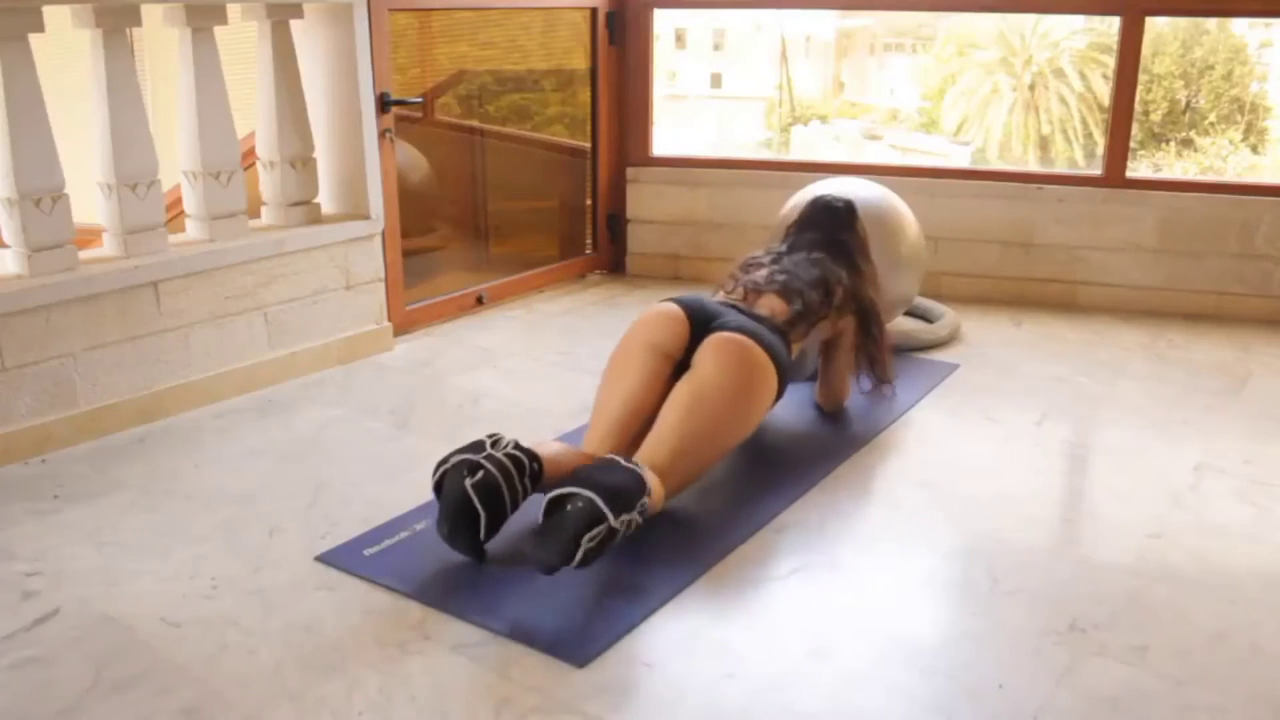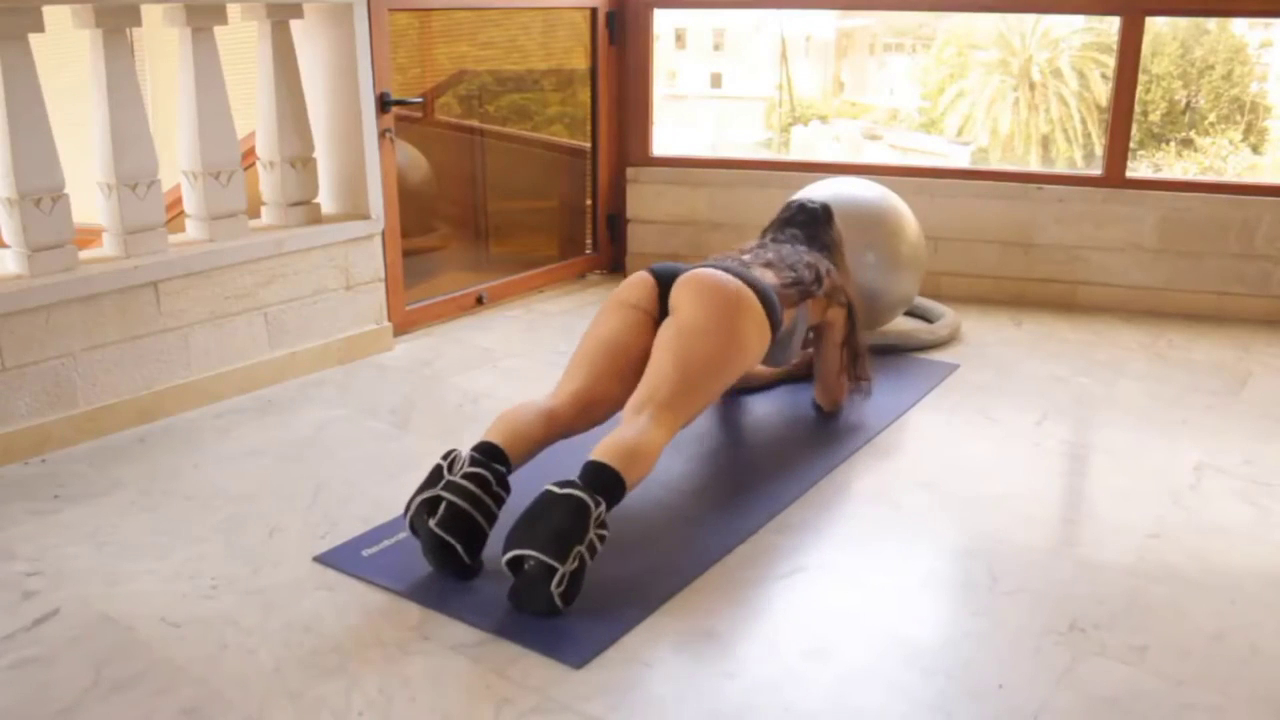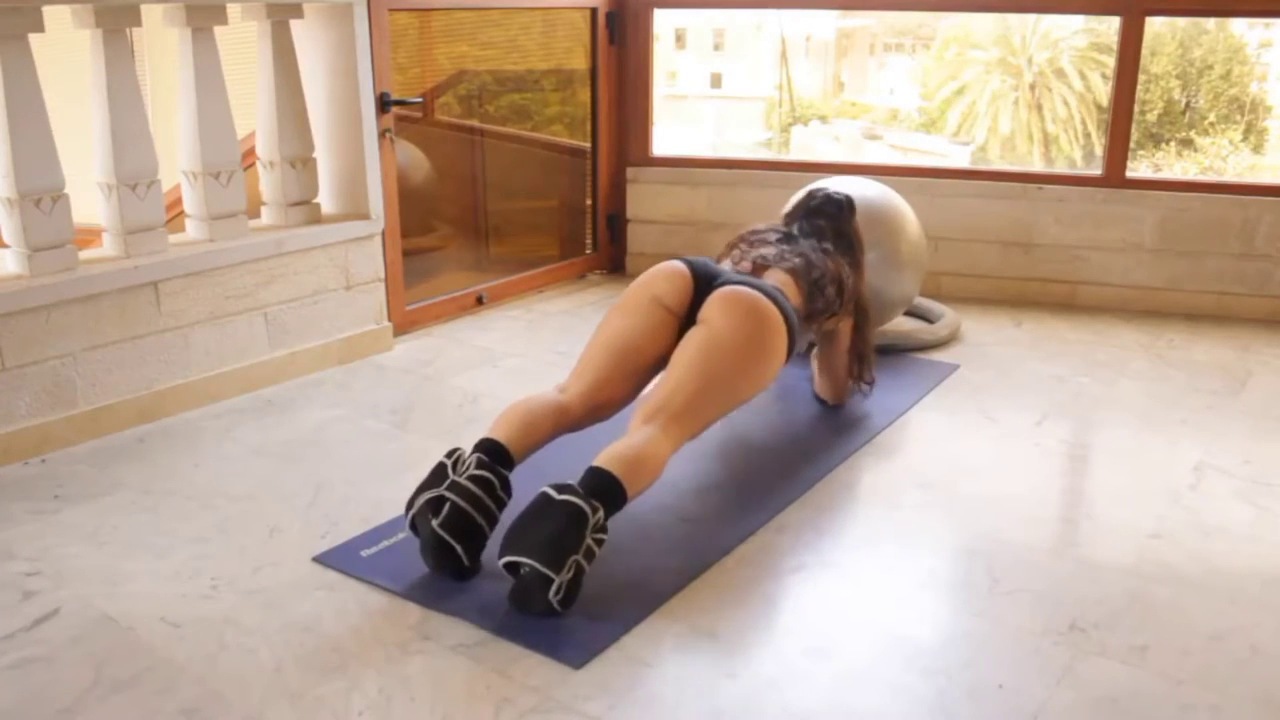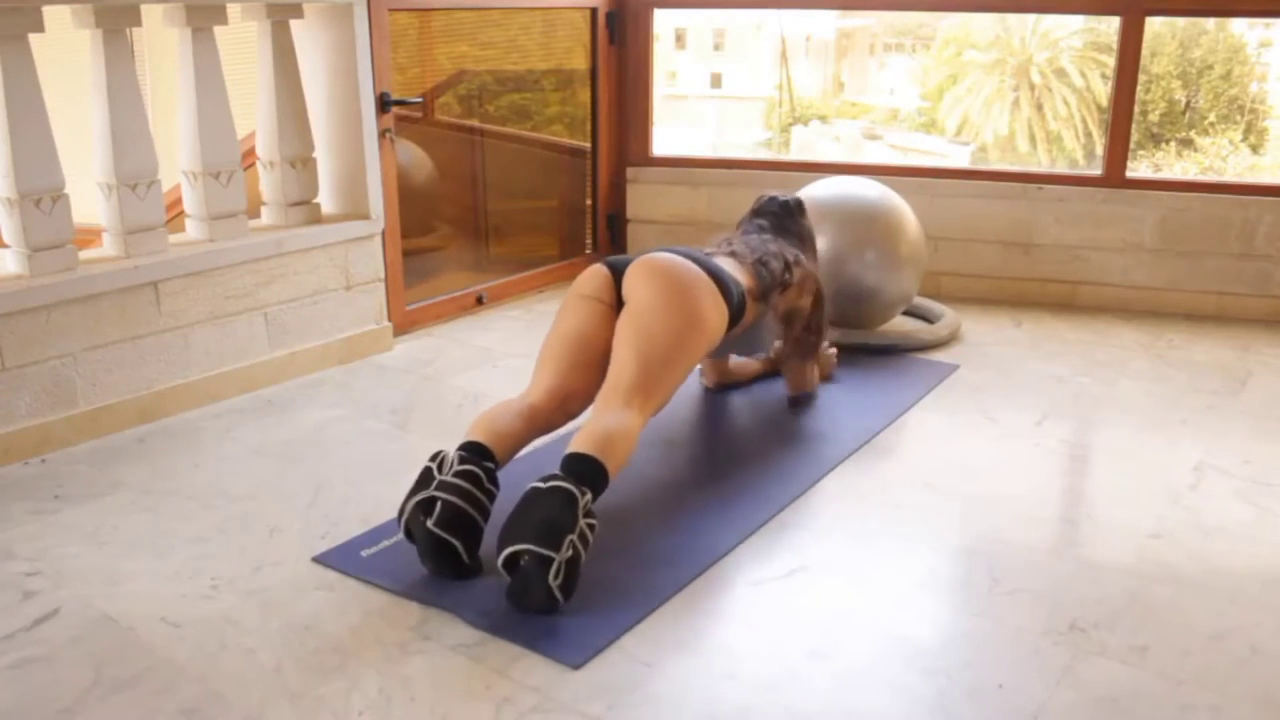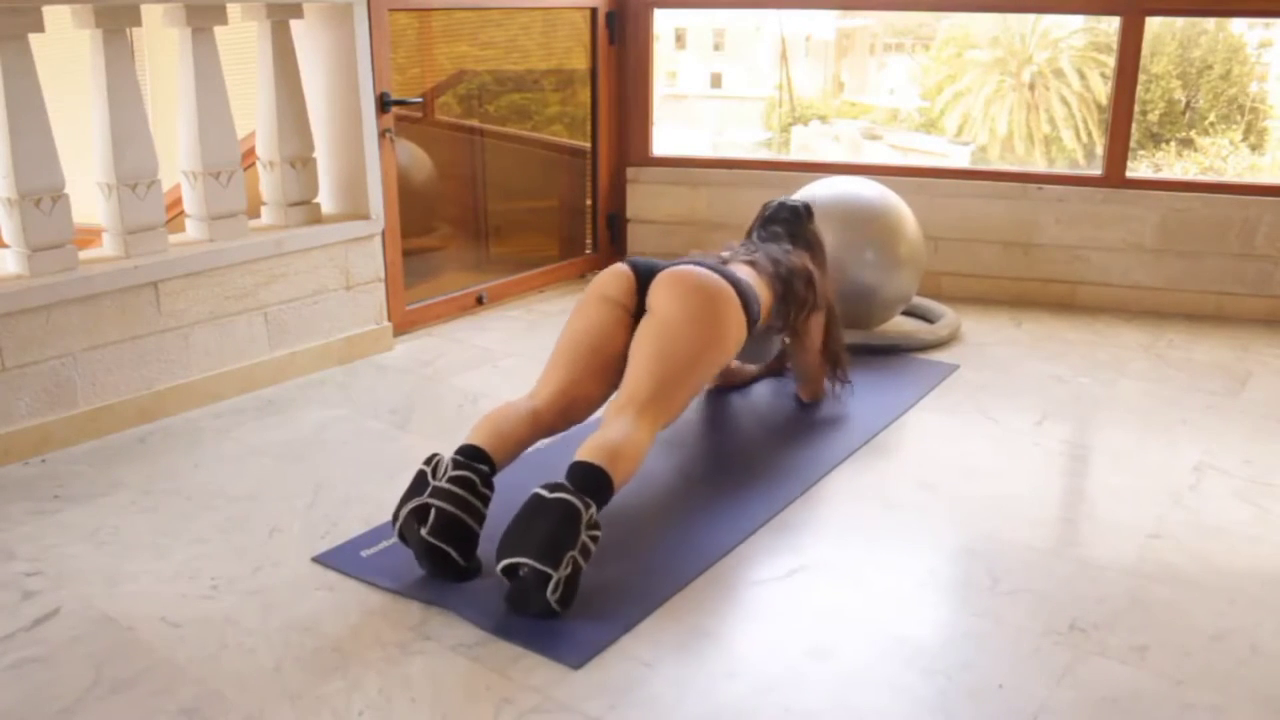
dt=1s
person 1, frame 1
left shoulder: (760, 260)
right shoulder: (847, 293)
right elbow: (831, 400)
left wrist: (795, 354)
left hip: (672, 314)
right hip: (748, 350)
left knee: (593, 457)
right knee: (645, 477)
left ankle: (511, 464)
right ankle: (609, 490)
person 1, frame 2
left shoulder: (748, 256)
right shoulder: (828, 286)
left elbow: (726, 374)
right elbow: (830, 400)
left wrist: (791, 369)
right wrist: (812, 365)
left hip: (654, 279)
right hip: (724, 296)
left knee: (564, 408)
right knee: (649, 419)
left ankle: (476, 470)
right ankle: (579, 506)
person 1, frame 3
left shoulder: (758, 237)
right shoulder: (838, 282)
right elbow: (834, 392)
right wrist: (818, 361)
left hip: (679, 274)
right hip: (752, 313)
left knee: (574, 399)
right knee: (658, 428)
left ankle: (478, 472)
right ankle: (580, 507)
person 1, frame 4
left shoulder: (719, 253)
right shoulder: (797, 273)
left elbow: (713, 373)
right elbow: (800, 386)
left wrist: (767, 363)
right wrist: (815, 364)
left hip: (609, 272)
right hip: (676, 281)
left knee: (542, 400)
right knee: (624, 408)
left ankle: (464, 470)
right ankle: (565, 497)
person 1, frame 5
left shoulder: (727, 258)
right shoulder: (805, 279)
left elbow: (714, 373)
right elbow: (810, 391)
left wrist: (765, 366)
right wrist: (788, 361)
left hip: (628, 274)
right hip: (699, 291)
left knee: (545, 406)
right knee: (633, 420)
left ankle: (459, 475)
right ankle: (569, 507)
